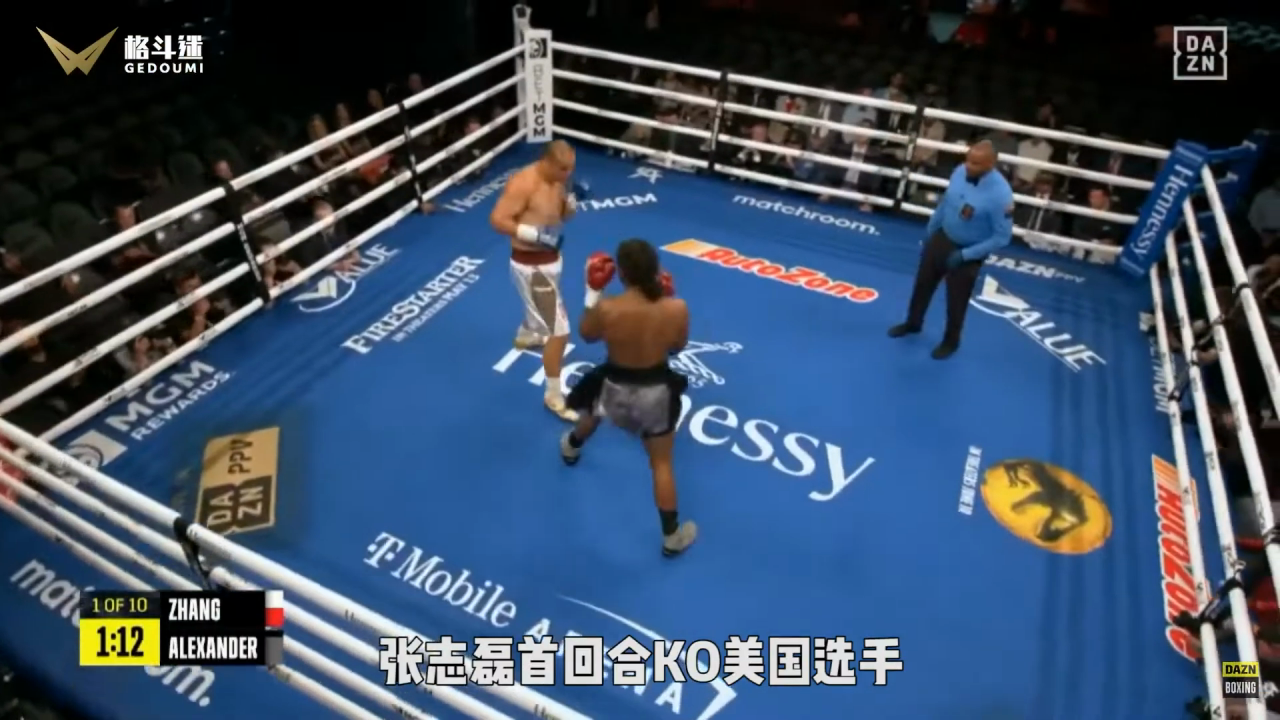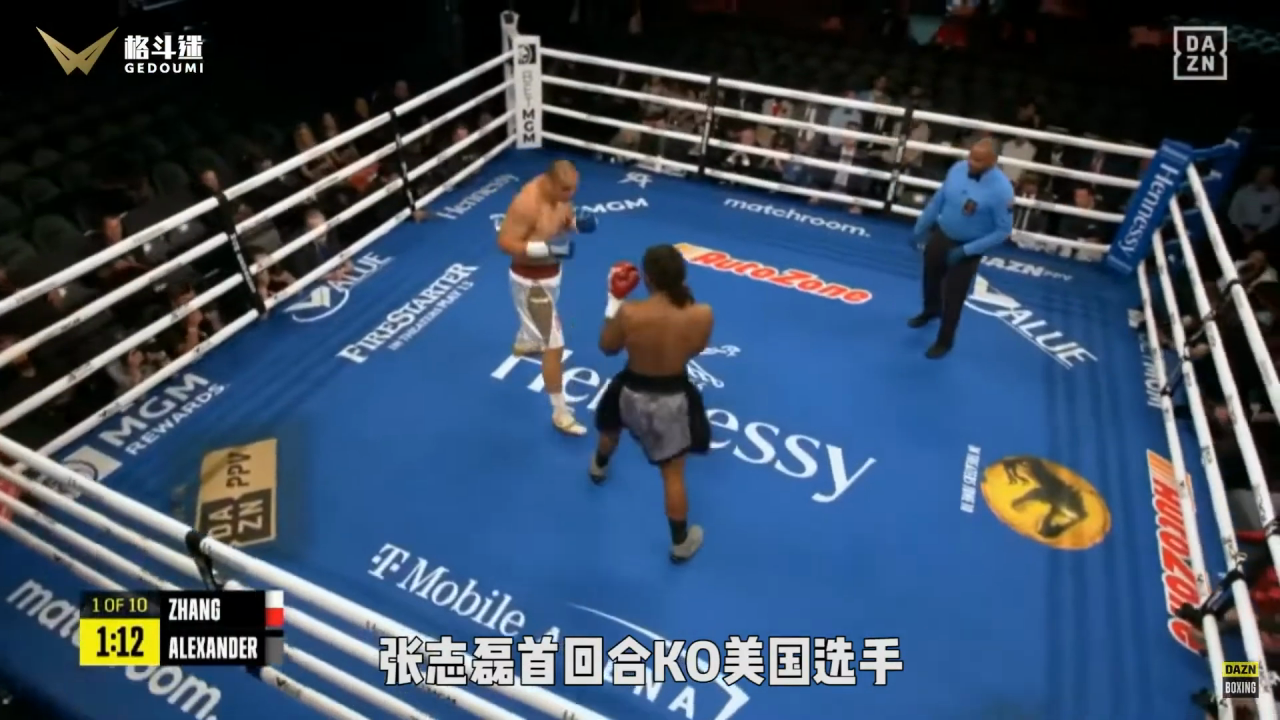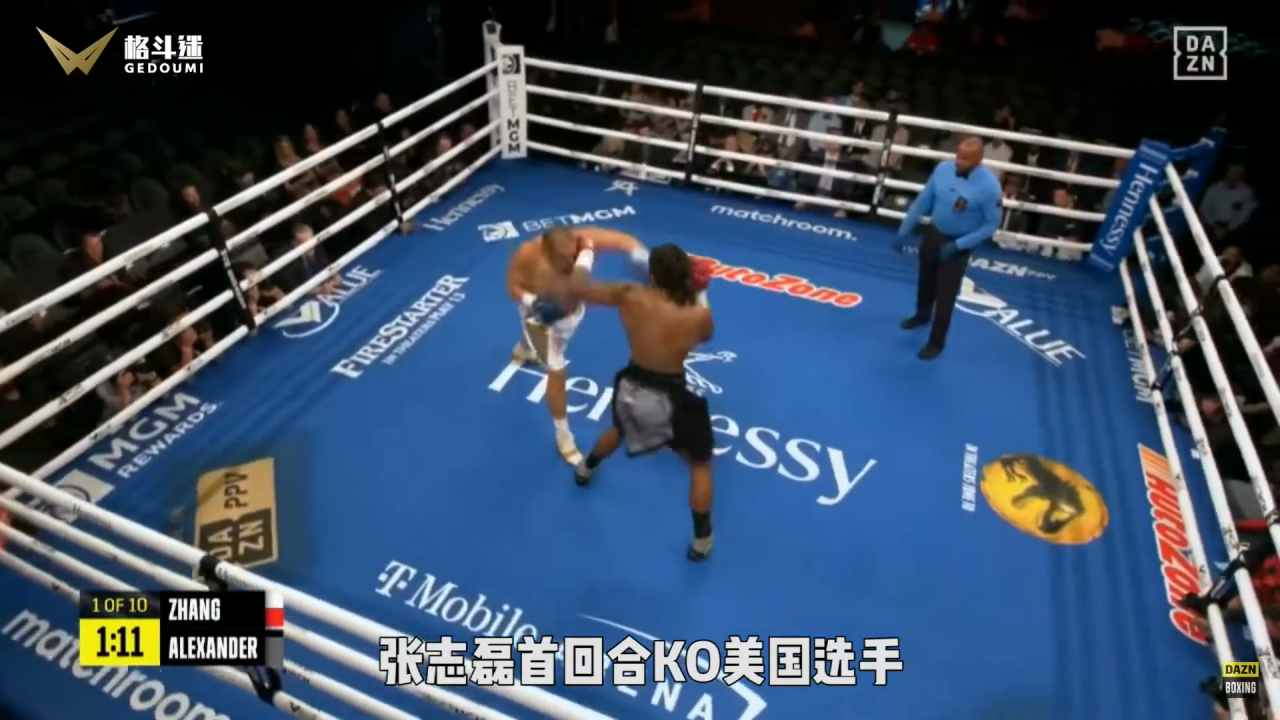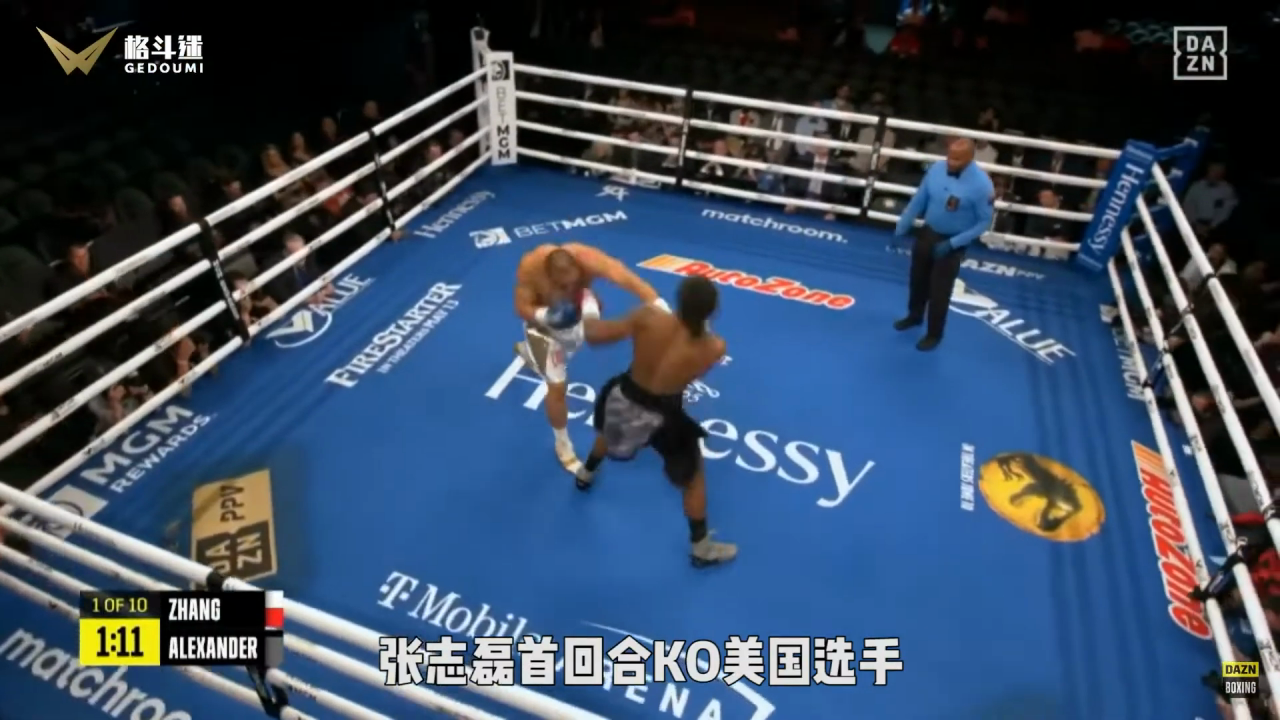
dt=0.2s
person 1, frame 1
left shoulder: (607, 309)
right shoulder: (677, 309)
left elbow: (587, 334)
left wrist: (592, 290)
left hip: (616, 385)
right hip: (656, 390)
left knee: (593, 411)
right knee: (661, 464)
left ankle: (571, 447)
right ankle: (672, 537)
person 1, frame 2
left shoulder: (630, 314)
right shoulder: (702, 315)
left elbow: (608, 347)
left wrist: (614, 299)
left hip: (633, 394)
right hip: (673, 399)
left knee: (611, 424)
right knee: (672, 475)
left ankle: (598, 467)
right ankle: (681, 544)
person 1, frame 3
left shoulder: (632, 296)
right shoulder: (699, 315)
left elbow: (583, 290)
right wrist: (701, 294)
left hip: (632, 388)
right hip: (668, 400)
left knee: (620, 429)
right knee: (701, 464)
left ankle: (586, 469)
right ankle: (701, 540)
person 1, frame 4
left shoulder: (649, 318)
right shoulder: (715, 348)
left elbow: (600, 334)
right wrist: (702, 319)
left hip: (625, 401)
right hip: (662, 419)
left knee: (609, 431)
right knee: (693, 478)
left ankle: (585, 473)
right ankle: (702, 547)
person 2, frame 1
left shoulder: (556, 178)
right shoulder: (524, 183)
left elbow: (564, 213)
right elbow: (498, 219)
left wrist: (573, 198)
right wrist: (537, 234)
left hip: (550, 257)
right hip: (531, 264)
left knee: (536, 305)
right knee: (559, 331)
left ankle: (526, 335)
right ankle: (554, 396)
person 2, frame 2
left shoulder: (558, 192)
right shoulder: (527, 203)
right elbow: (506, 242)
left wrist: (577, 222)
right wrist: (547, 248)
left hip: (550, 270)
right hip: (531, 278)
left knee: (535, 316)
right knee: (554, 345)
left ankle: (524, 343)
right ankle: (560, 412)
person 2, frame 3
left shoulder: (582, 239)
right shoulder: (527, 253)
left elbow: (620, 239)
right elbow: (513, 286)
left wrist: (638, 252)
right wrist: (534, 304)
left hip: (572, 308)
right hip: (540, 314)
left knee: (557, 343)
right knee: (557, 373)
left ankle: (523, 349)
right ankle: (563, 437)
person 2, frame 4
left shoulder: (587, 258)
right shoulder: (531, 265)
left elbow: (630, 278)
right elbow: (522, 307)
left wrist: (660, 307)
right wrist: (549, 316)
left hip: (579, 319)
right hip: (544, 323)
left knee: (564, 356)
right knee: (557, 385)
left ankle: (529, 350)
right ankle: (563, 445)
person 3, frame 1
left shoulder: (1000, 194)
right shoulder: (960, 173)
left elbow: (1002, 237)
left wrist: (964, 255)
right wrist: (931, 230)
left hip: (970, 252)
right hip: (942, 238)
left knee: (956, 299)
right knee: (923, 281)
left ankle: (950, 342)
right ankle: (913, 323)
person 3, frame 2
left shoulder: (1001, 190)
right shoulder: (958, 169)
left elbow: (1003, 231)
right elbow: (937, 201)
left wrist: (966, 250)
right wrist: (919, 229)
left hip: (967, 248)
right hip: (940, 236)
left knee: (953, 296)
right knee: (930, 279)
left ankle: (944, 341)
right ankle: (931, 311)
person 3, frame 3
left shoulder: (989, 185)
right shoulder: (943, 168)
left elbow: (992, 224)
right elbow: (922, 201)
left wrist: (958, 244)
right wrist: (904, 230)
left hip: (958, 244)
right hip: (933, 233)
left knee: (945, 292)
right knee: (926, 279)
left ankle: (936, 341)
right ankle: (923, 314)
person 3, frame 4
left shoulder: (981, 184)
right shoulder: (936, 169)
left elbow: (984, 222)
right elbow: (918, 200)
left wrist: (953, 243)
right wrist: (900, 229)
left hip: (953, 242)
right hip: (927, 233)
left knee: (939, 289)
right knee: (918, 278)
left ankle: (934, 333)
right ankle: (915, 315)
